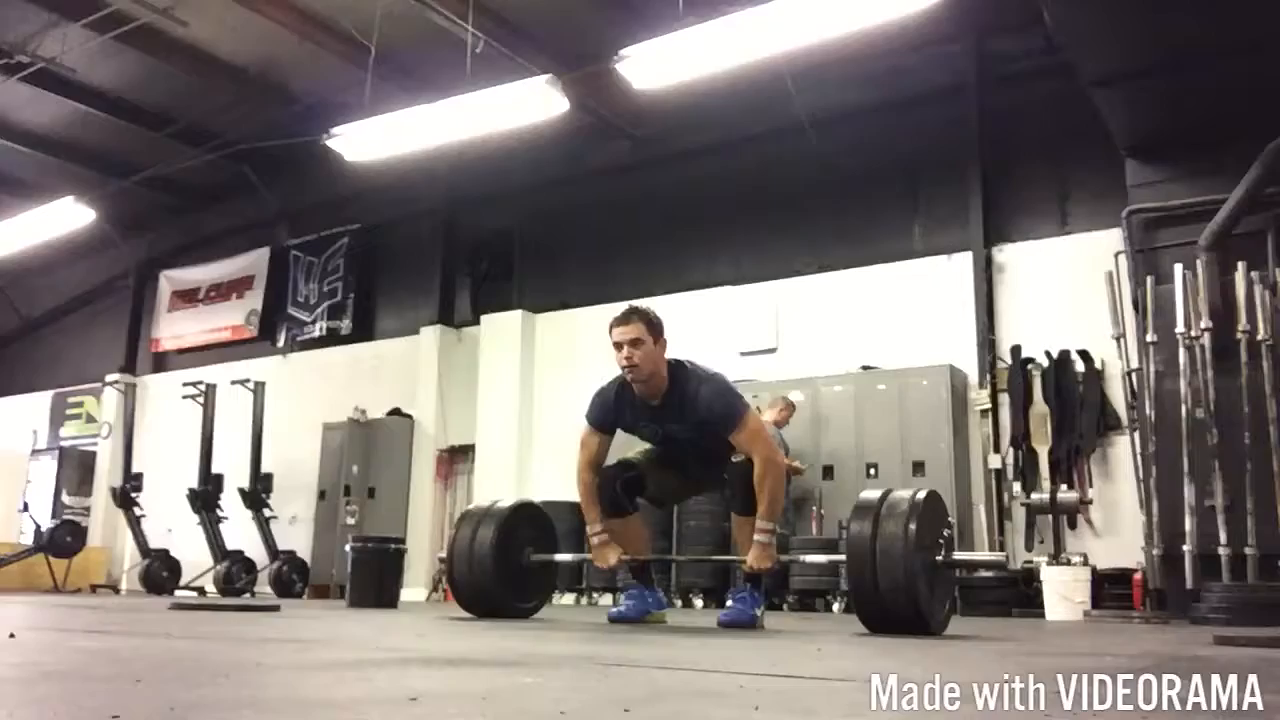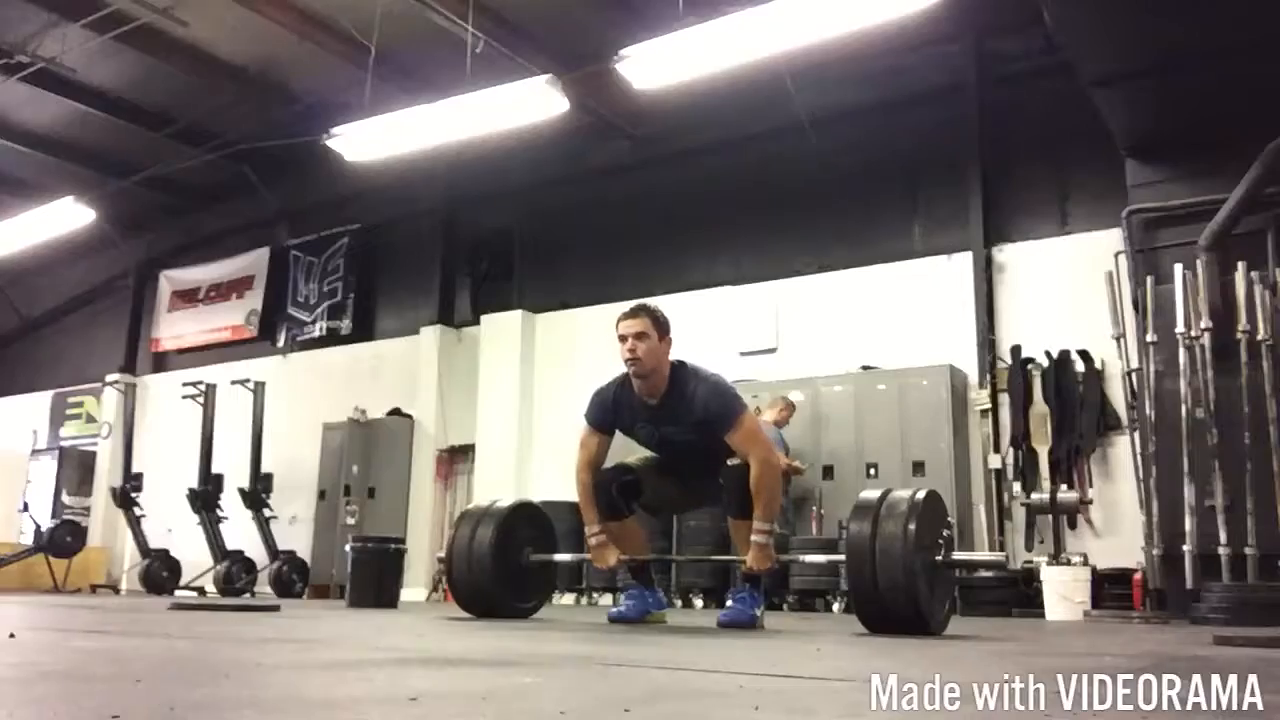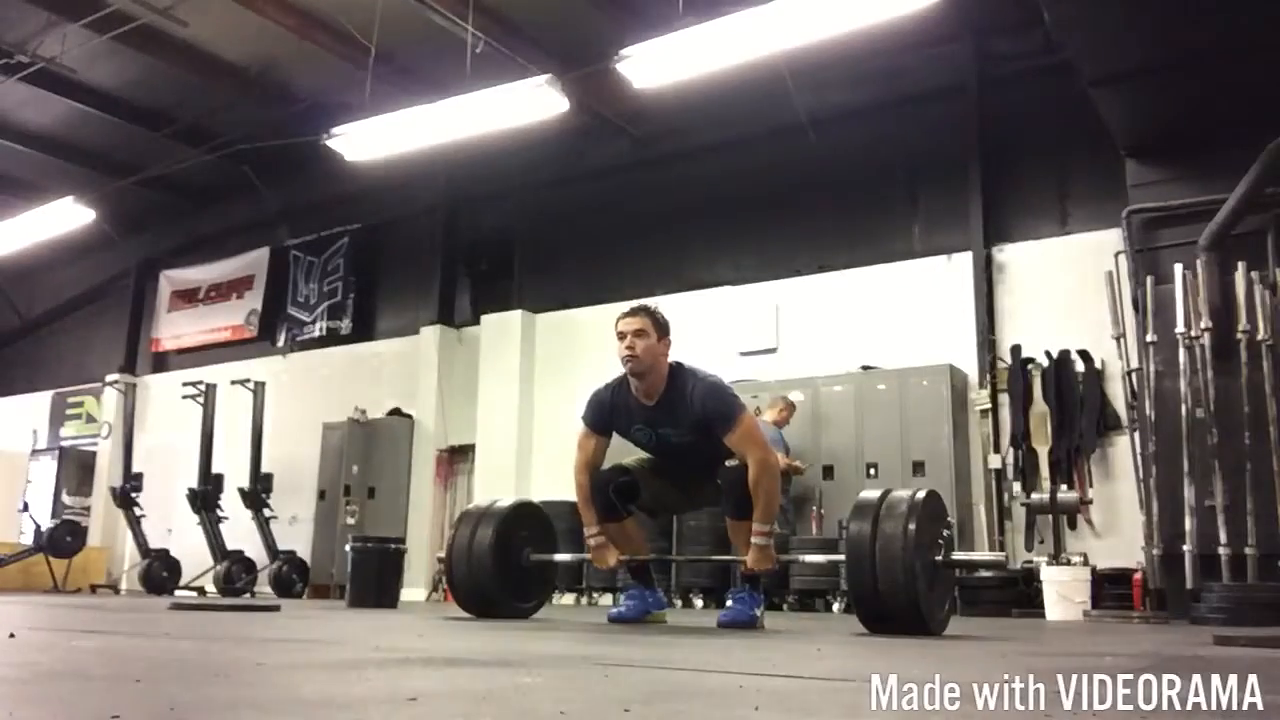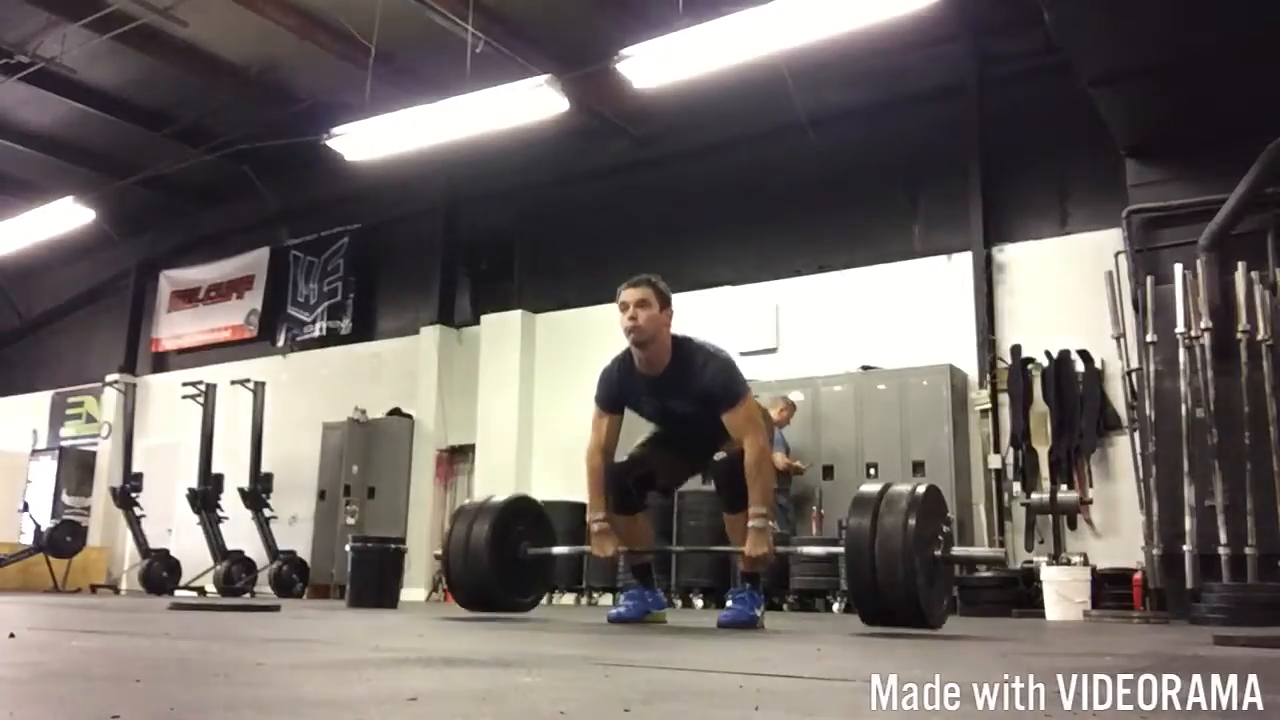
dt=0.3s
person 1, frame 1
left shoulder: (706, 390)
right shoulder: (610, 399)
left elbow: (770, 458)
right elbow: (587, 468)
left wrist: (763, 539)
right wrist: (598, 537)
left hip: (723, 457)
right hip: (675, 461)
left knee: (743, 471)
right knee: (610, 481)
left ankle: (749, 593)
right ankle: (646, 591)
person 1, frame 2
left shoulder: (705, 391)
right shoulder: (609, 399)
left elbow: (766, 459)
right elbow: (586, 468)
left wrist: (761, 540)
right wrist: (596, 537)
left hip: (722, 471)
right hip: (674, 473)
left knee: (740, 476)
right knee: (607, 485)
left ankle: (749, 593)
right ankle: (646, 591)
person 1, frame 3
left shoulder: (703, 392)
right shoulder: (607, 400)
left elbow: (764, 460)
right elbow: (585, 470)
left wrist: (761, 541)
right wrist: (595, 538)
left hip: (721, 473)
right hip: (671, 474)
left knee: (737, 475)
right knee: (605, 485)
left ankle: (748, 594)
right ankle: (646, 591)
person 1, frame 4
left shoulder: (709, 365)
right shoulder: (616, 375)
left elbow: (755, 442)
right elbow: (599, 451)
left wrist: (759, 525)
right wrist: (599, 523)
left hip: (730, 435)
right hip: (678, 438)
left knee: (730, 469)
right knee: (621, 476)
left ankle: (748, 593)
right ankle: (646, 591)
